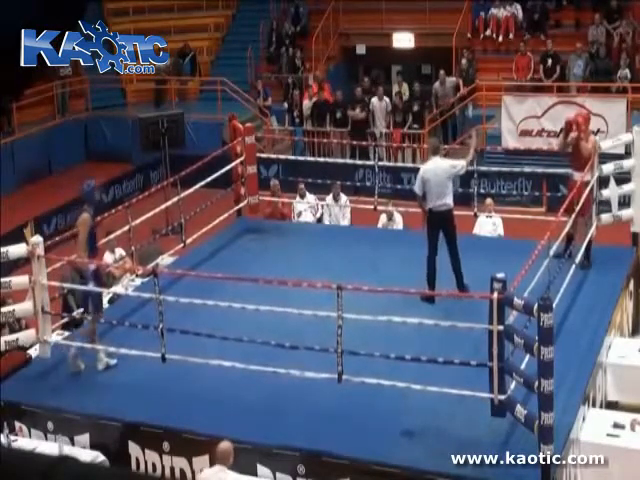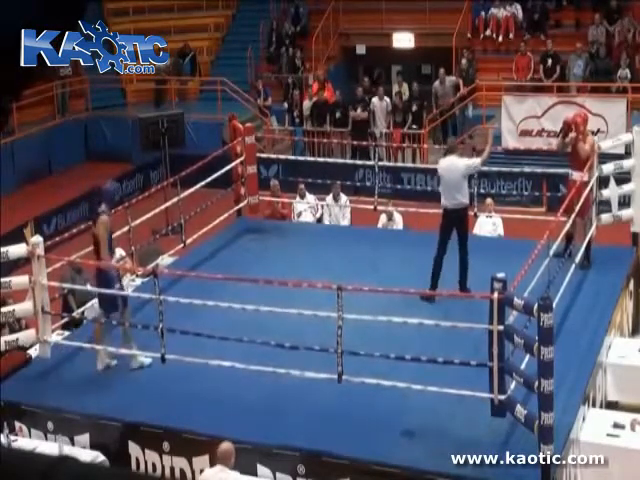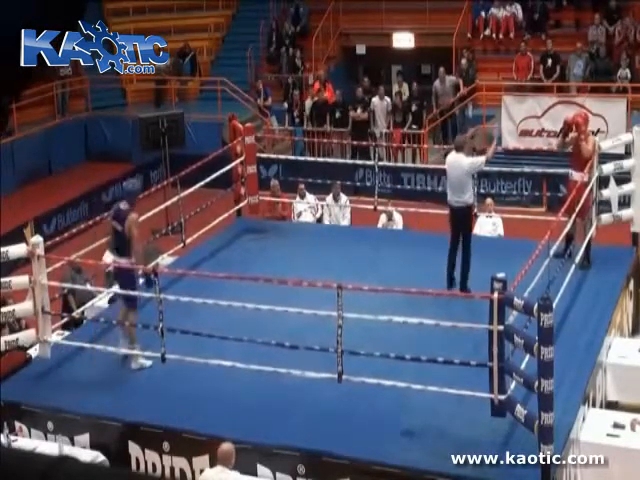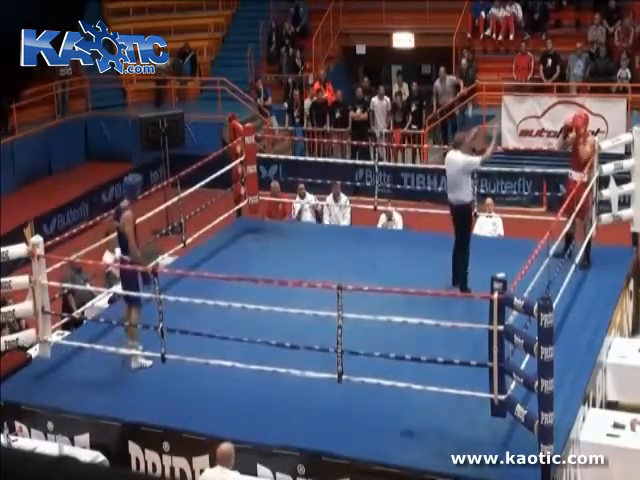
dt=0.5s
person 1, frame 1
left shoulder: (90, 215)
right shoulder: (85, 217)
right elbow: (81, 250)
left wrist: (99, 270)
right wrist: (87, 277)
left hip: (93, 269)
right hip: (87, 271)
left knee: (96, 315)
right knee: (93, 316)
left ankle: (100, 357)
right ankle: (75, 351)
person 1, frame 2
left shoulder: (99, 215)
right shoulder: (104, 219)
right elbow: (105, 251)
right wrist: (115, 279)
left hip: (101, 270)
right hip: (108, 271)
left knee: (103, 314)
right knee: (123, 313)
left ankle: (102, 357)
right ankle: (134, 357)
person 1, frame 3
left shoulder: (114, 210)
right shoulder: (132, 217)
left elbow: (112, 239)
right elbow: (136, 247)
left hip: (117, 263)
right hip: (128, 266)
left knee: (126, 304)
right knee: (132, 309)
left ankle: (124, 344)
right ankle: (135, 358)
person 1, frame 4
left shoulder: (120, 208)
right shoulder: (128, 214)
right elbow: (132, 245)
right wrist: (143, 266)
left hip: (124, 261)
right hip: (131, 263)
left knee: (129, 305)
right knee: (135, 308)
left ankle: (131, 345)
right ankle: (135, 357)
person 2, frame 1
left shoulder: (424, 169)
right shoulder: (448, 165)
left elbow: (419, 195)
right elbow: (467, 161)
left wrist: (425, 211)
right wrist: (473, 143)
left hip: (433, 214)
right hip: (447, 213)
left knee: (432, 254)
right knee: (453, 251)
left ankle: (430, 292)
right ankle: (461, 286)
person 2, frame 2
left shoulder: (442, 164)
right shoulder: (464, 164)
right elbow: (483, 158)
left wrist: (452, 145)
right wrist: (490, 140)
left hip: (447, 211)
right hip: (461, 211)
left knee: (440, 251)
right knee: (463, 250)
left ankle: (432, 290)
right ankle: (463, 287)
person 2, frame 3
left shoulder: (450, 158)
right shoulder: (469, 163)
left elbow: (458, 148)
right elbow: (488, 156)
left wrist: (467, 136)
right wrist: (495, 140)
left hip: (453, 208)
right hip: (465, 209)
left knee: (453, 245)
right knee: (466, 248)
left ankle: (450, 281)
right ankle: (463, 286)
person 2, frame 4
left shoulder: (450, 155)
right shoulder: (464, 161)
left elbow: (462, 147)
right elbow: (485, 157)
left wrist: (472, 135)
right wrist: (494, 139)
left hip: (454, 204)
right hip: (463, 206)
left knee: (458, 243)
right knee: (464, 246)
left ankle: (456, 278)
right ankle: (462, 285)
person 3, frame 1
left shoulder: (591, 139)
right shoulder: (574, 136)
left elbow: (587, 153)
right elbow: (561, 149)
left wrist: (581, 135)
right wrist: (566, 132)
left hip: (585, 181)
right hip: (574, 179)
left knee: (585, 219)
right knee: (572, 216)
left ankle: (587, 257)
right ankle: (567, 250)
person 3, frame 2
left shoulder: (589, 139)
right shoulder: (573, 137)
left elbow: (583, 154)
right elbow: (560, 148)
left wrist: (580, 136)
right wrist: (564, 133)
left hip: (584, 181)
right hip: (573, 179)
left knee: (584, 219)
left ankle: (587, 257)
right ankle: (567, 249)
person 3, frame 3
left shoulder: (590, 139)
right shoulder: (574, 137)
left elbow: (587, 154)
right elbow: (560, 147)
left wrist: (582, 135)
right wrist: (565, 132)
left hip: (584, 181)
right hip: (573, 179)
left knee: (584, 219)
right knee: (571, 216)
left ankle: (587, 257)
right ankle: (567, 249)
person 3, frame 4
left shoulder: (590, 140)
right shoulder: (574, 137)
left elbow: (584, 156)
right elbow: (561, 148)
left wrist: (580, 138)
right wrist: (565, 134)
left hip: (584, 181)
right hip: (572, 179)
left knee: (584, 220)
right knee: (570, 216)
left ankle: (587, 257)
right ankle: (567, 249)
